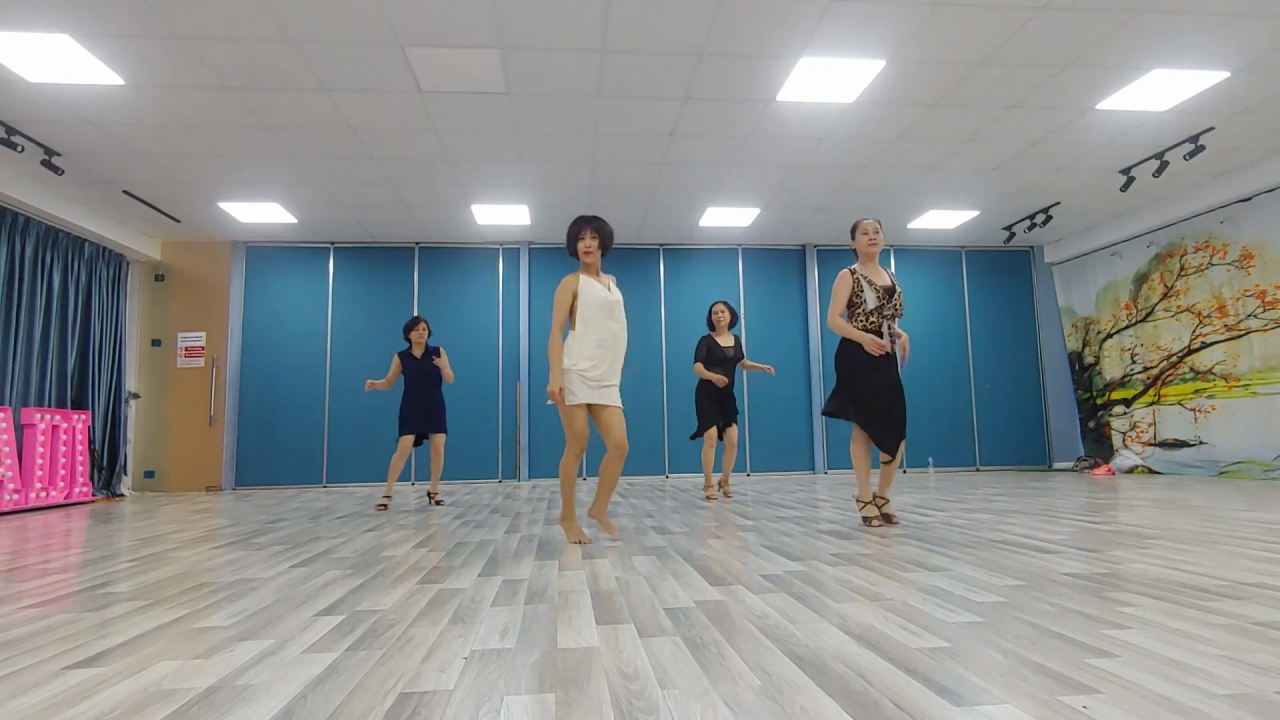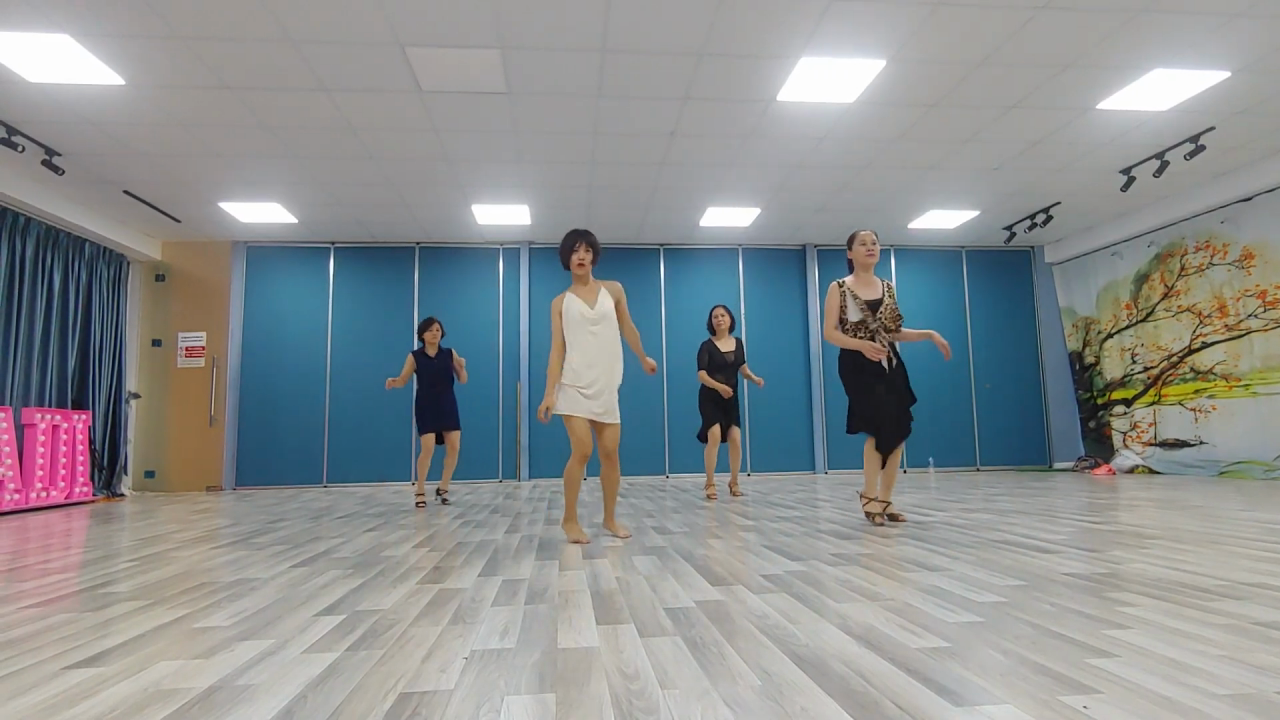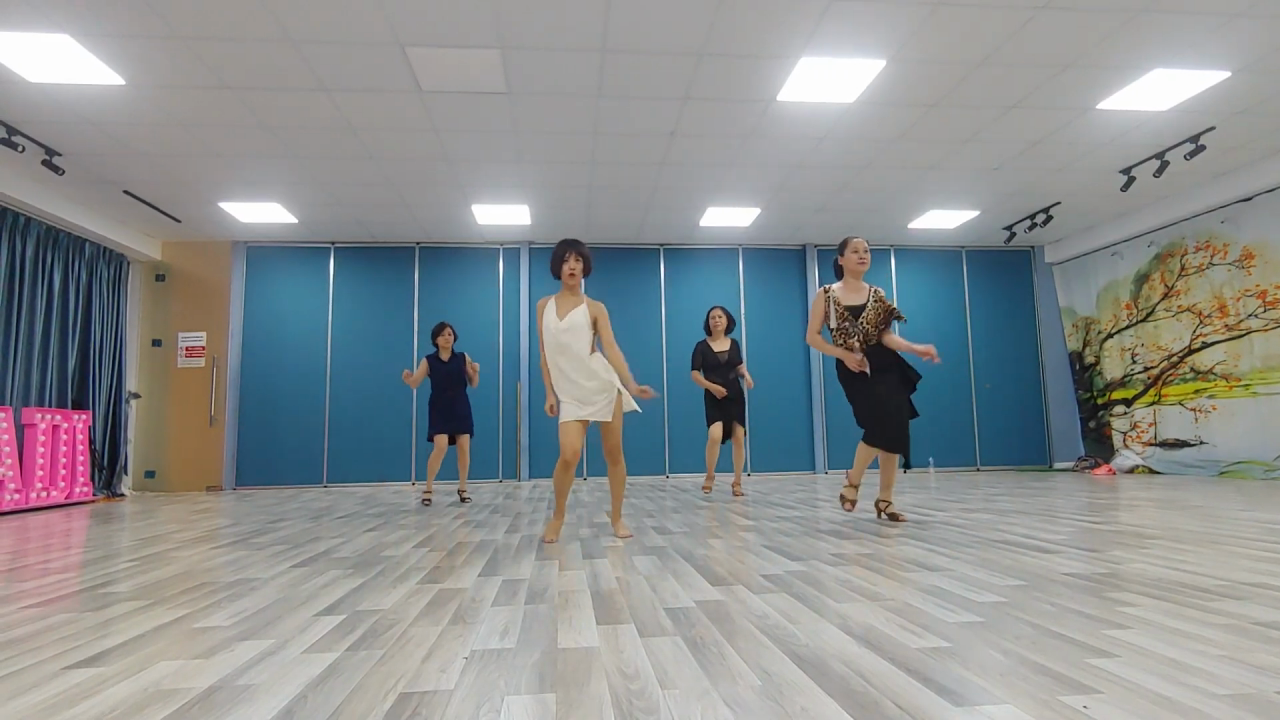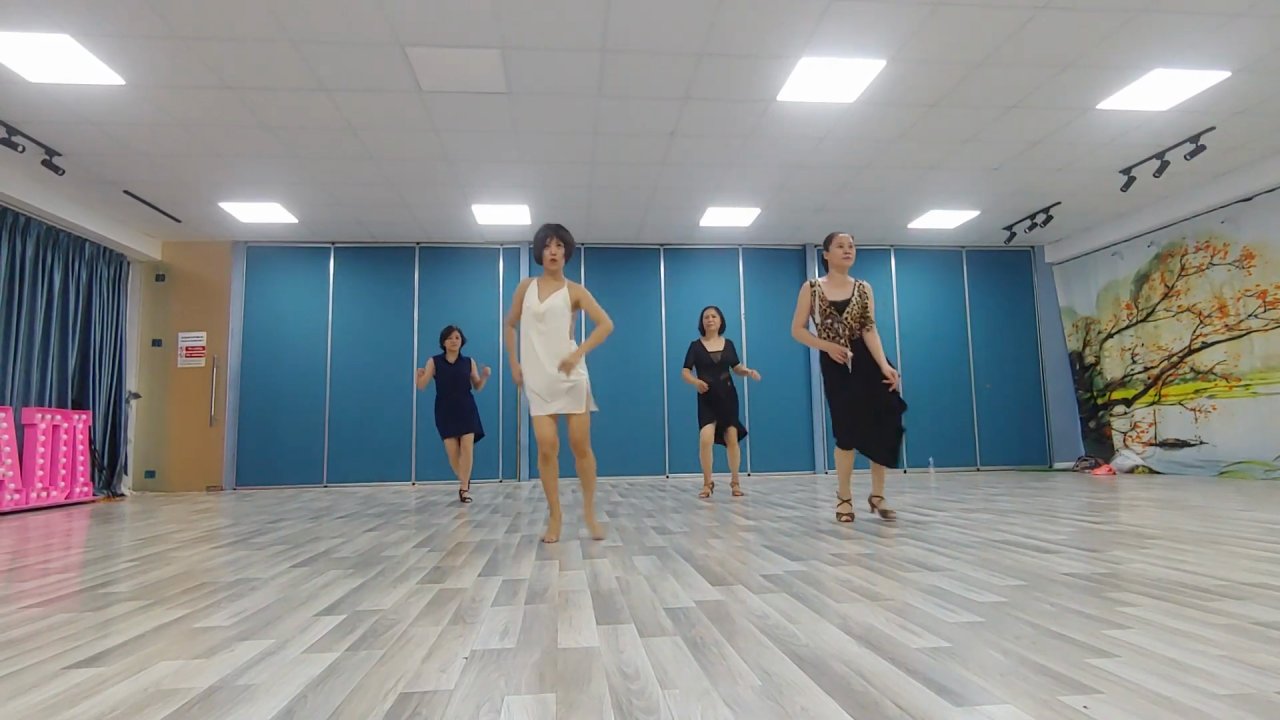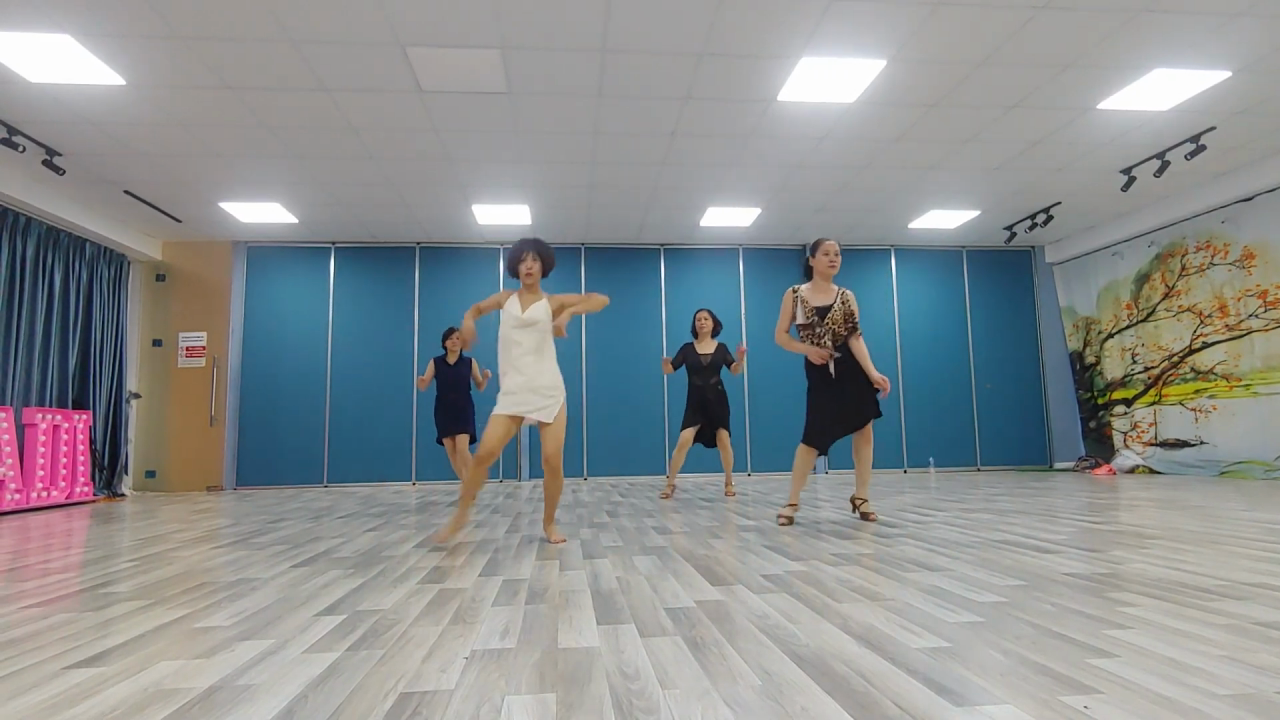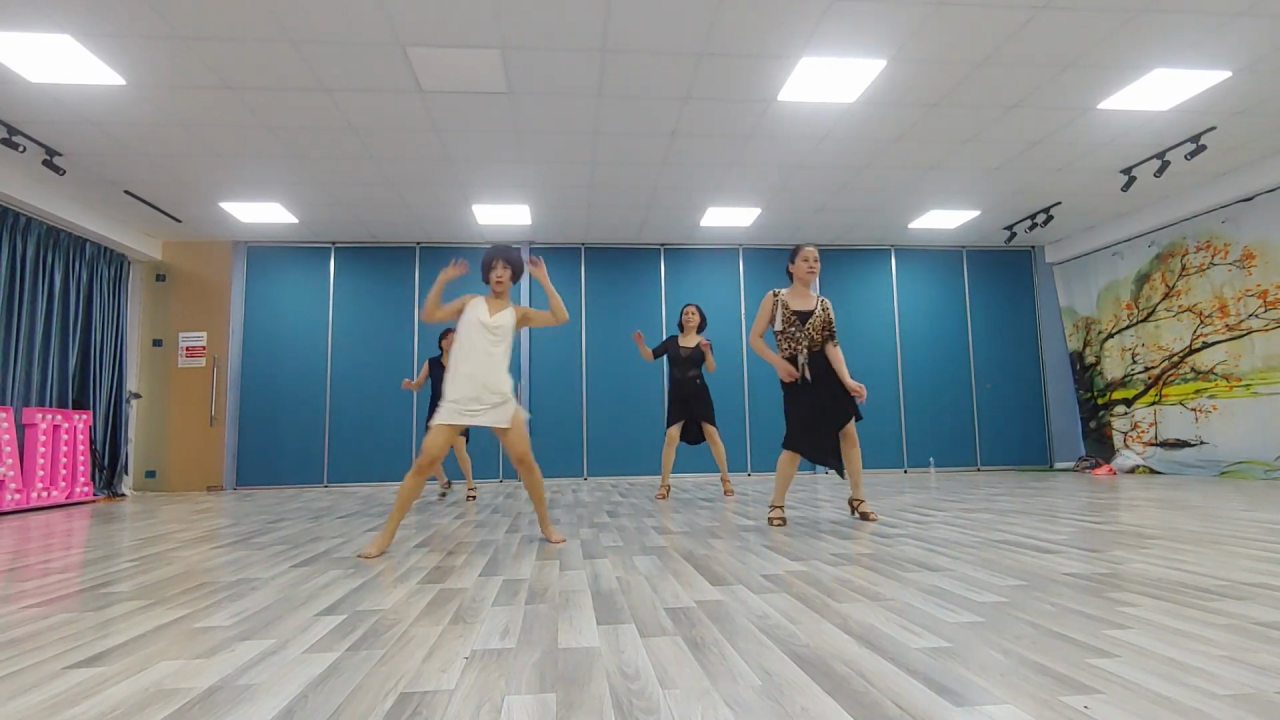
dt=0.2s
person 1, frame 1
left shoulder: (611, 282)
right shoulder: (570, 283)
right elbow: (555, 332)
left wrist: (615, 357)
right wrist: (555, 374)
left hip: (606, 378)
right hip: (575, 372)
left knee: (619, 445)
right knee: (577, 445)
left ankle: (599, 508)
right ankle: (568, 517)
person 1, frame 2
left shoulder: (613, 290)
right shoulder: (560, 302)
left elbow: (628, 328)
right elbow: (557, 351)
left wrist: (643, 357)
right wrist: (549, 394)
left hip: (606, 387)
right hip: (574, 386)
left knee: (610, 456)
right knee: (582, 453)
left ankle: (610, 518)
right ankle: (570, 519)
person 1, frame 3
left shoulder: (594, 308)
right shoulder: (544, 305)
left elbow: (610, 349)
right elbow: (545, 353)
left wrist: (631, 386)
right wrist: (549, 394)
left hip: (603, 387)
right hip: (569, 394)
left knee: (613, 455)
right knee: (568, 456)
left ankle: (616, 517)
right ankle: (557, 516)
person 1, frame 4
left shoulder: (575, 291)
right shoulder: (526, 287)
left elbow: (606, 324)
right elbow: (510, 324)
left wrist: (578, 353)
right wrist: (513, 363)
left hip: (570, 378)
right hip: (537, 382)
left knee: (580, 447)
right knee: (546, 449)
left ankle: (589, 511)
right ankle: (555, 516)
person 1, frame 5
left shoulder: (554, 302)
right shoulder: (505, 299)
left elbow: (602, 300)
right elbow: (474, 309)
left wrist: (570, 313)
right wrist: (467, 323)
left hip: (549, 391)
right hip: (512, 393)
left knee: (552, 461)
right knee: (484, 454)
left ankle: (549, 523)
right ankle: (459, 517)
person 1, frame 6
left shoulder: (518, 313)
right shoulder: (470, 302)
left elbow: (561, 317)
right elbow: (428, 315)
left wrist: (544, 279)
right wrist: (442, 279)
left hip: (498, 400)
right hip: (458, 400)
left knee: (525, 461)
right knee: (424, 463)
left ankle: (545, 524)
right ankle: (386, 535)
person 2, frame 1
left shoulder: (890, 277)
right shoulder: (848, 276)
right elbow: (833, 319)
left wrist: (900, 335)
right wrist: (864, 338)
left hip: (884, 357)
right hip: (857, 357)
left knee: (894, 427)
right knee: (865, 425)
left ankle: (882, 496)
right ankle: (865, 498)
person 2, frame 2
left shoulder: (888, 288)
right shoulder: (838, 288)
left elbow: (892, 330)
right elbow: (829, 332)
left wrist: (928, 334)
right wrist: (863, 345)
left hip: (888, 364)
right hip: (857, 366)
left knee: (897, 432)
right knee: (881, 429)
left ankle: (883, 500)
right ankle: (870, 495)
person 2, frame 3
left shoulder: (877, 295)
right shoulder: (825, 294)
left elbow: (885, 336)
right elbow: (812, 336)
left wrist: (915, 348)
right wrist: (844, 354)
left hip: (885, 365)
right hip: (853, 369)
left knee: (895, 431)
right knee: (884, 427)
left ankle: (885, 501)
right ankle: (852, 480)
person 2, frame 4
left shoulder: (863, 288)
right shoulder: (811, 289)
left elbow: (869, 330)
right elbow: (797, 330)
left wrist: (885, 365)
right wrist: (828, 346)
left hip: (867, 363)
right hip: (836, 367)
left knee: (883, 426)
right knee: (849, 432)
left ankle: (877, 495)
right ankle: (844, 498)
person 2, frame 5
left shoulder: (846, 296)
right shoulder: (794, 294)
left elbow: (855, 337)
right elbow: (780, 335)
left wrist: (872, 372)
right wrist: (808, 349)
left hip: (851, 366)
right hip: (820, 369)
left knee: (864, 429)
right knee: (814, 436)
left ankle: (860, 499)
right ankle: (792, 501)
person 2, frame 6
left shoulder: (824, 305)
right shoulder: (774, 298)
left elbow: (832, 345)
right elbow: (755, 338)
left wrist: (848, 380)
right wrist: (778, 362)
left hip: (827, 373)
right hip: (796, 377)
left knee: (848, 432)
right knee: (796, 442)
left ankle: (857, 499)
right ankle: (777, 504)
person 3, frame 1
left shoulder: (735, 340)
right shoulder: (706, 341)
left elbow: (742, 362)
right elbow: (697, 368)
left wrist: (762, 367)
right wrist: (713, 376)
left hip: (727, 396)
right hip: (707, 394)
left knee: (732, 440)
right knee: (711, 439)
left ankle: (724, 481)
right ankle: (708, 485)
person 3, frame 2
left shoulder: (737, 343)
right shoulder: (706, 346)
left elbow: (742, 367)
right elbow: (701, 375)
left wrist: (754, 377)
right wrist: (718, 386)
left hip: (731, 399)
right hip: (710, 398)
left knee: (735, 440)
right knee: (714, 437)
left ankle: (734, 482)
right ankle: (710, 484)
person 3, frame 3
left shoulder: (734, 344)
right shoulder: (702, 346)
right elbow: (695, 374)
left wrist: (746, 376)
right wrist: (712, 387)
left hip: (735, 396)
right hip: (713, 398)
left knee: (739, 438)
right knee: (715, 436)
left ankle: (737, 483)
right ankle: (710, 477)
person 3, frame 4
left shoulder: (728, 344)
right shoulder: (696, 346)
left elbow: (737, 367)
right elbow: (685, 372)
left wrist: (749, 371)
right wrist: (695, 382)
left hip: (728, 396)
right hip: (706, 400)
left knee: (732, 439)
right knee: (705, 439)
left ankle: (735, 482)
right ankle: (707, 483)
person 3, frame 5
left shoulder: (720, 348)
right shoulder: (687, 348)
left elbow: (735, 370)
right elbow: (669, 369)
left wrist: (740, 358)
right wrist: (665, 364)
left hip: (717, 399)
right hip: (694, 401)
left knee: (723, 441)
right knee: (684, 441)
left ankle: (728, 483)
right ankle: (670, 483)
person 3, frame 6
left shoulder: (703, 343)
right shoulder: (671, 341)
left elbow: (711, 368)
right elbow: (650, 356)
left wrist: (707, 351)
right wrist: (640, 344)
left hip: (699, 394)
right hip: (676, 396)
left knee: (712, 435)
right knee: (671, 438)
left ankle: (725, 479)
right ankle: (664, 484)
person 4, frame 1
left shoulder: (438, 352)
right shoulder: (401, 357)
left elbow: (450, 379)
right elbow: (389, 382)
left wrist: (443, 367)
right wrist: (374, 384)
left hip: (435, 406)
right hip: (411, 406)
left knee: (438, 450)
right knee: (403, 449)
left ankle: (433, 490)
right ankle: (387, 493)
person 4, frame 2
left shoulder: (450, 354)
right shoulder: (415, 356)
left elbow: (463, 380)
right elbow: (403, 380)
left wrist: (461, 367)
right wrist: (393, 382)
left hip: (447, 404)
right hip: (425, 405)
left knee: (454, 446)
right knee: (428, 448)
left ankle: (443, 488)
right ankle: (420, 492)
person 4, frame 3
left shoulder: (463, 358)
right shoulder: (428, 360)
left elbow: (473, 384)
right elbow: (415, 383)
left wrist: (475, 372)
right wrist: (407, 377)
left hip: (461, 408)
right hip: (439, 408)
left knee: (464, 449)
right knee: (440, 448)
left ankle: (462, 489)
right ankle: (428, 488)
person 4, frame 4
left shoulder: (469, 362)
right shoulder: (434, 362)
left elbow: (477, 387)
right elbow: (422, 385)
left wrist: (484, 376)
right wrist: (418, 377)
left hip: (466, 409)
right hip: (445, 410)
left knee: (467, 448)
right knee: (452, 452)
left ankle: (464, 488)
right ankle: (463, 483)
person 4, frame 5
left shoulder: (470, 362)
right shoulder: (435, 363)
left elbow: (480, 387)
right elbow: (423, 387)
left wrist: (486, 378)
right wrist: (420, 382)
left hip: (464, 409)
right hip: (444, 410)
left knee: (462, 448)
right knee: (451, 451)
person 4, frame 6
right shoulder: (431, 363)
right elbow: (418, 385)
right wrist: (410, 384)
right hip: (437, 410)
left knee: (460, 450)
left ankle: (471, 486)
right ankle: (443, 482)
